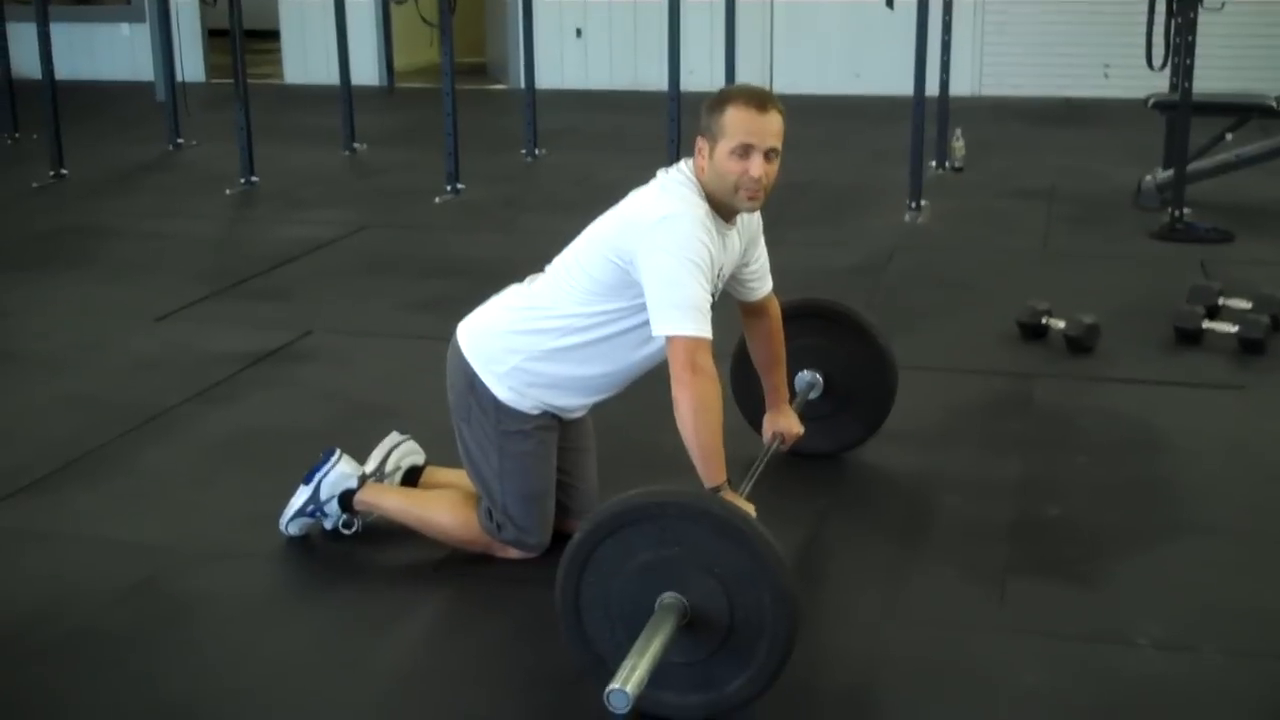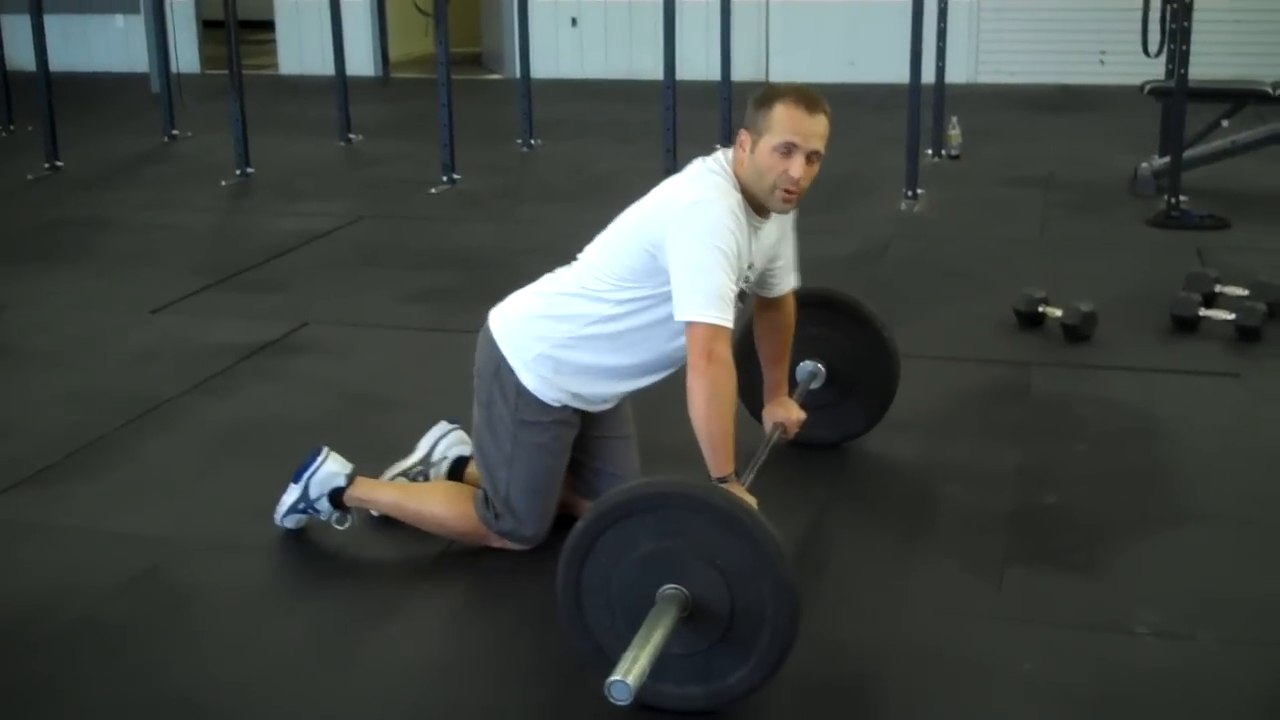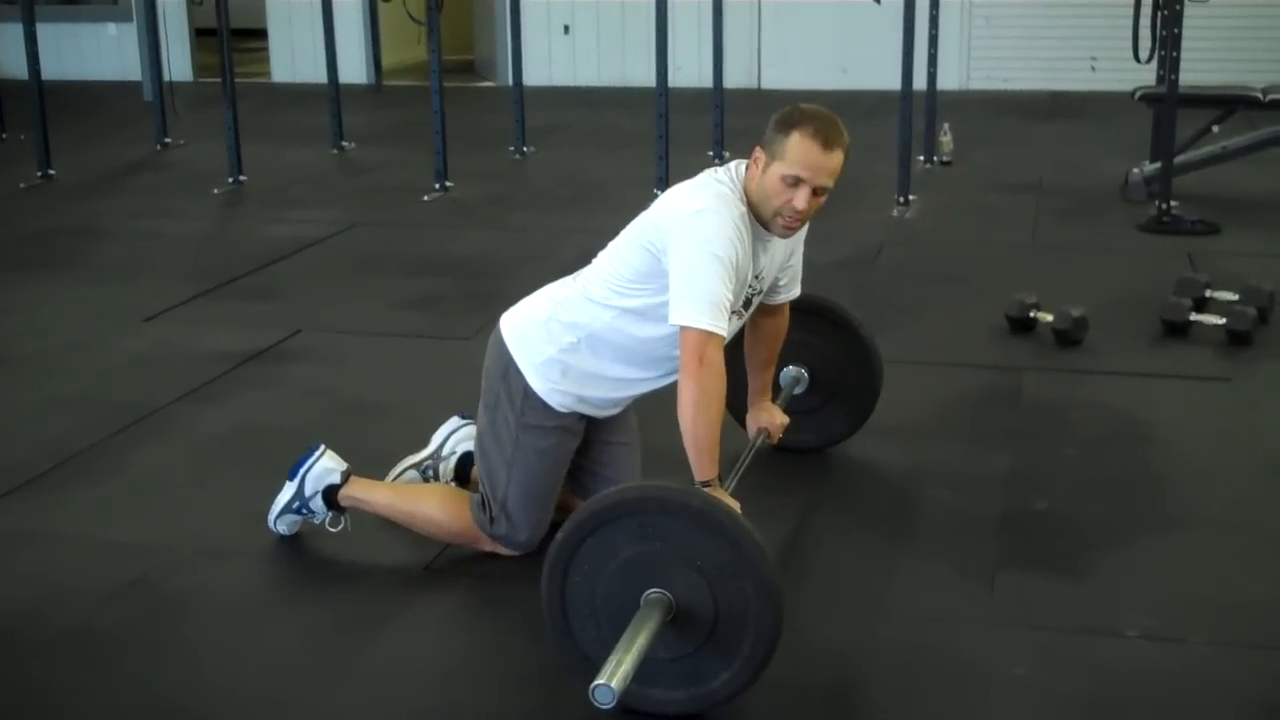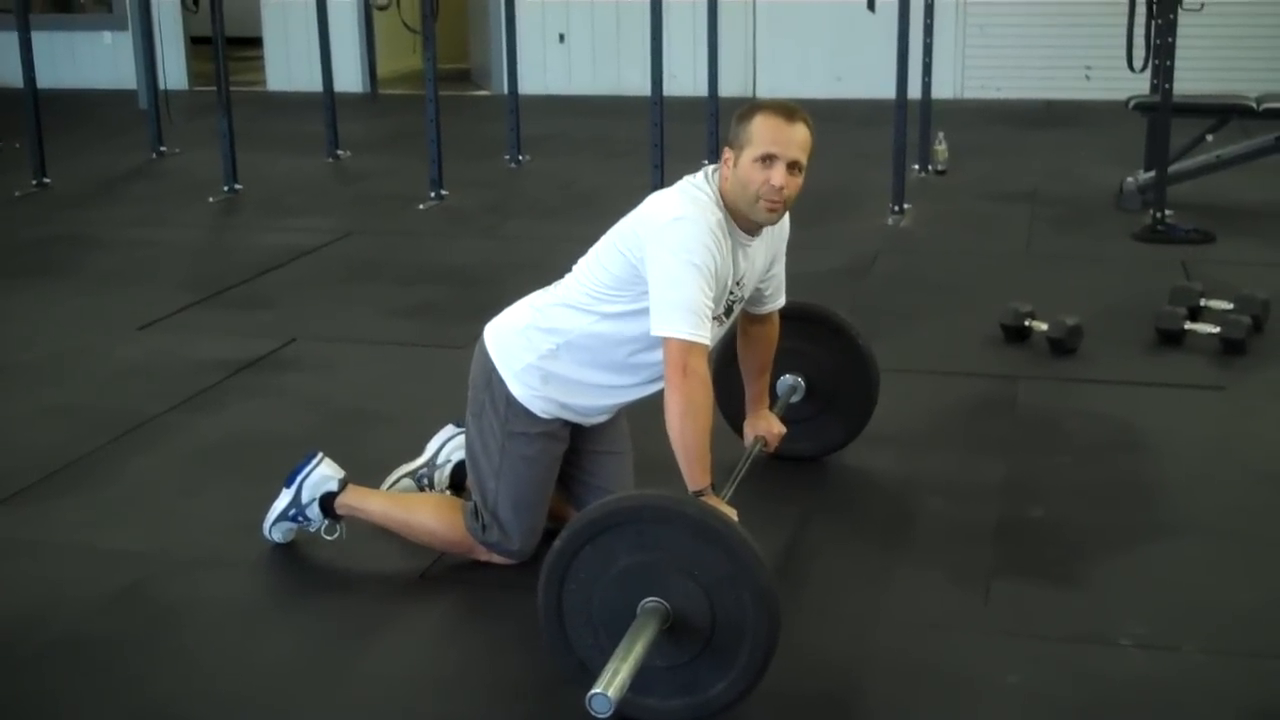
dt=1s
person 1, frame 1
left shoulder: (739, 211)
right shoulder: (676, 225)
left elbow: (760, 306)
right elbow: (691, 370)
left wrist: (779, 406)
right wrist: (721, 494)
left hip: (546, 371)
right hip: (503, 374)
left knee: (571, 518)
right knee: (519, 539)
left ankle: (405, 474)
right ankle: (351, 490)
person 1, frame 2
left shoulder: (773, 198)
right shoulder: (709, 211)
left elbow: (774, 298)
right elbow: (709, 356)
left wrist: (777, 395)
right wrist: (724, 484)
left hip: (589, 370)
right hip: (534, 363)
right knee: (514, 530)
left ankle: (456, 462)
right ankle: (339, 485)
person 1, frame 3
left shoulder: (786, 212)
right shoulder: (710, 218)
left elbow: (770, 306)
right elbow: (700, 359)
left wrist: (760, 400)
right wrist: (707, 487)
left hip: (596, 377)
right hip: (543, 367)
right knee: (509, 535)
left ankle: (465, 456)
right ankle: (334, 485)
person 1, frame 4
left shoulder: (769, 220)
right shoulder: (687, 226)
left elbow: (759, 314)
right elbow: (685, 370)
left wrist: (758, 409)
right wrist: (702, 495)
left hip: (586, 386)
right hip: (529, 375)
right knee: (503, 544)
left ankle: (462, 463)
right ankle: (330, 493)
